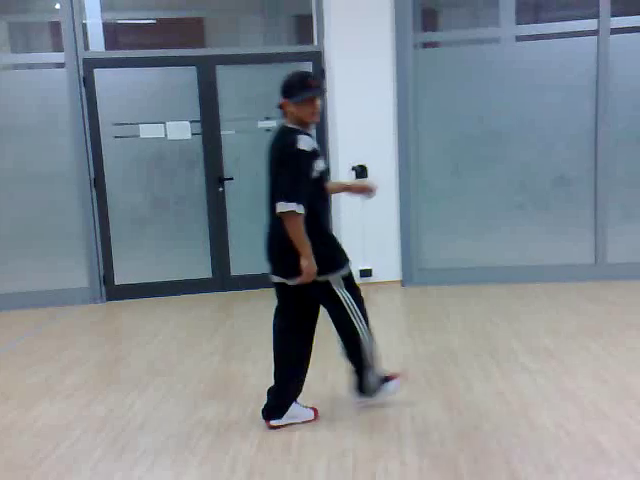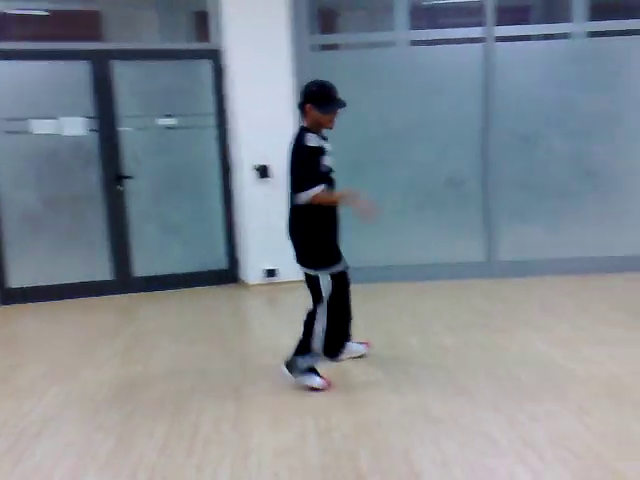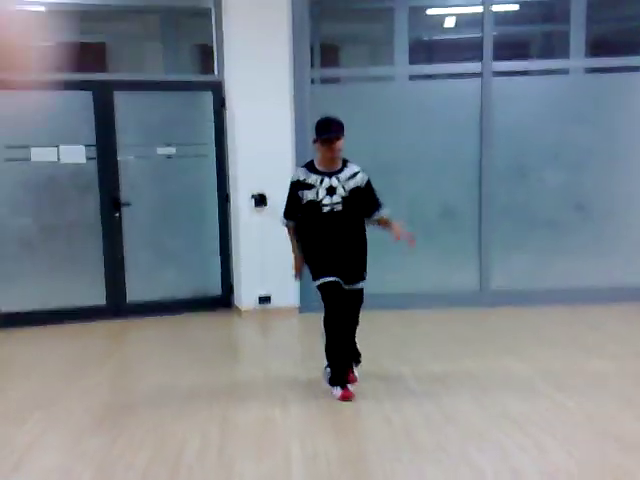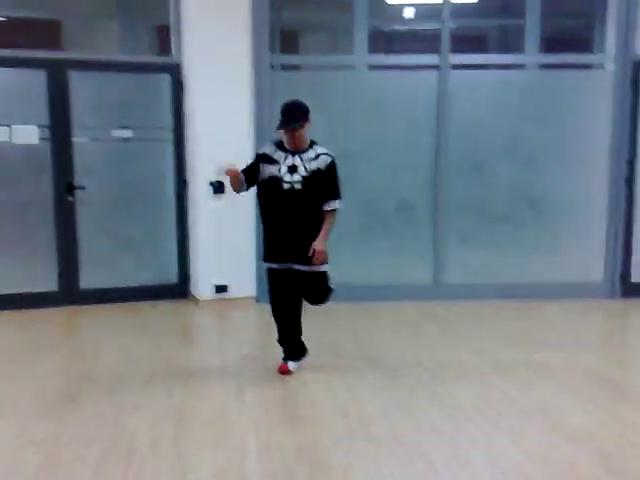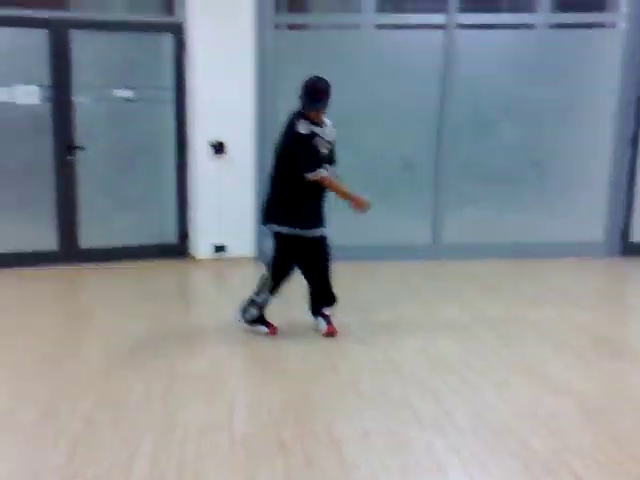
dt=0.5s
person 1, frame 1
left shoulder: (287, 141)
right shoulder: (298, 145)
right elbow: (288, 204)
left wrist: (350, 187)
right wrist: (306, 254)
left hip: (284, 251)
right hip: (307, 250)
left knee: (294, 326)
right knee: (351, 315)
left ankle: (281, 406)
right ankle: (369, 383)
person 1, frame 2
left shoulder: (314, 141)
right shoulder: (307, 145)
right elbow: (306, 194)
right wrist: (348, 197)
left hip: (322, 232)
right hip: (311, 236)
left knee: (338, 292)
right knee: (327, 300)
left ankle: (339, 343)
right ankle: (302, 364)
person 1, frame 3
left shoulder: (356, 175)
right shoulder: (302, 177)
left elbow: (374, 211)
right elbow: (291, 218)
left wrist: (394, 227)
right wrist: (297, 254)
left hip: (353, 259)
right hip: (321, 261)
left knee: (349, 317)
right knee: (335, 317)
left ankle: (345, 362)
right ankle: (338, 378)
person 1, frame 4
left shoulder: (323, 159)
right shoulder: (268, 154)
left elbow: (330, 205)
right elbow: (244, 184)
left wrist: (322, 239)
right wrist: (235, 177)
left hip: (309, 244)
right hip: (277, 245)
left knee: (317, 294)
right knee: (282, 303)
right ankle: (293, 353)
person 1, frame 5
left shoulder: (326, 128)
right shoulder: (299, 129)
right elbow: (318, 173)
left wrist: (345, 195)
right wrist: (352, 198)
left hip: (310, 211)
right hip: (285, 211)
left knee: (319, 265)
right knee: (281, 265)
left ankle: (322, 312)
right ankle: (253, 314)
